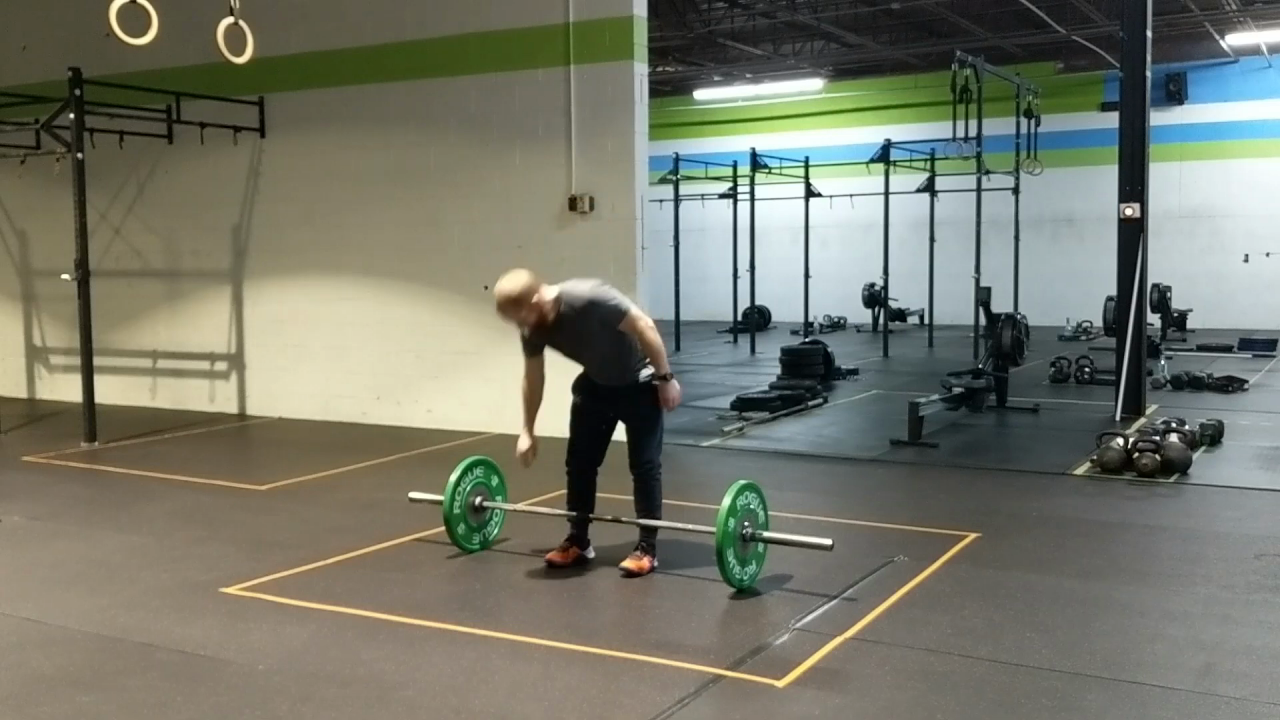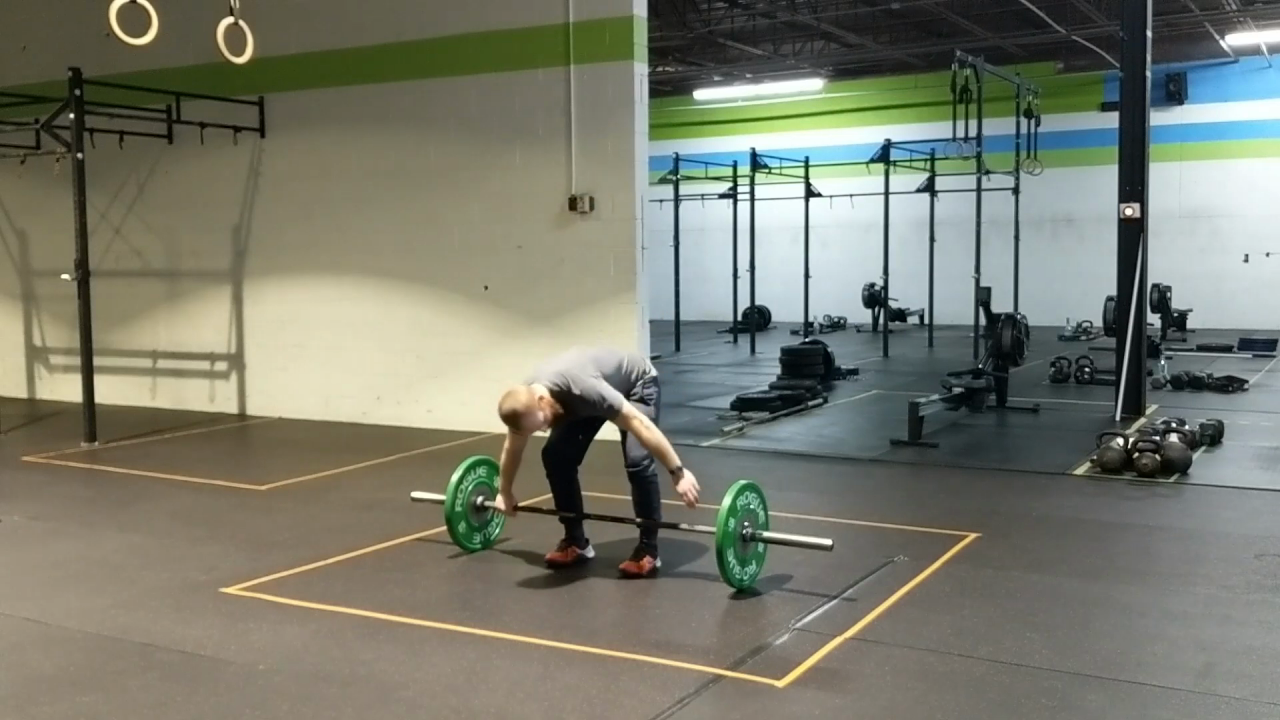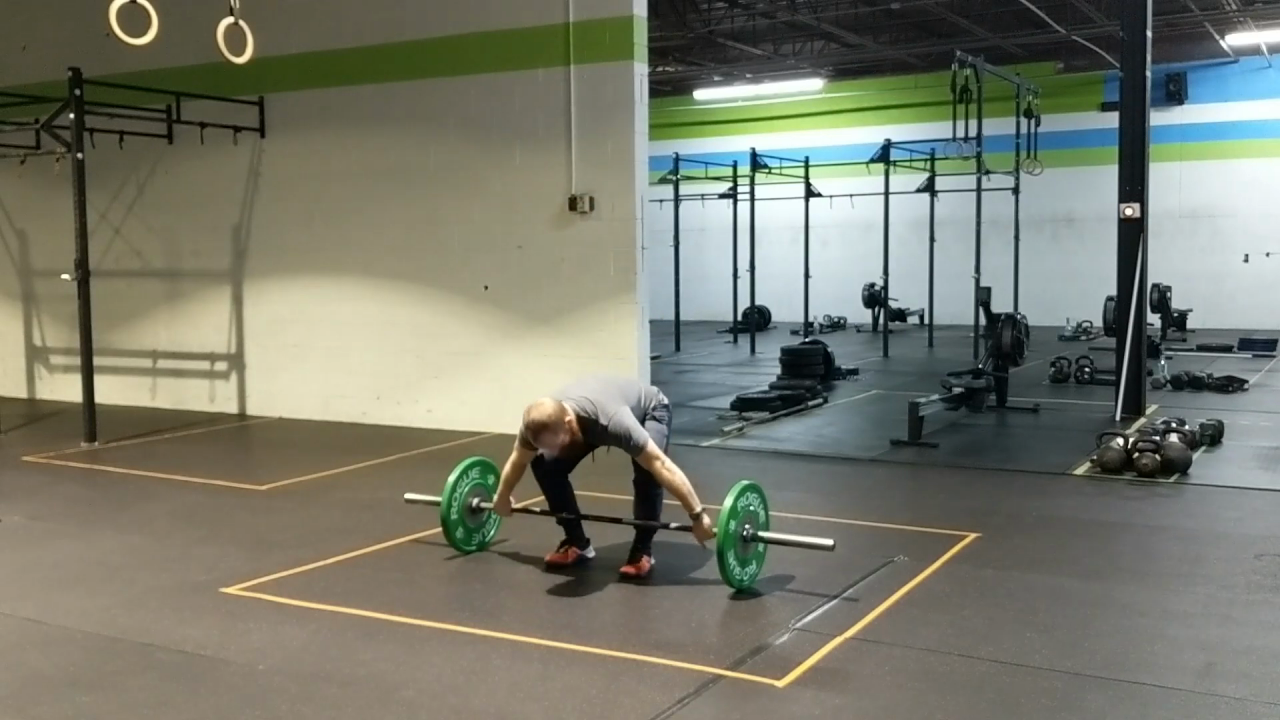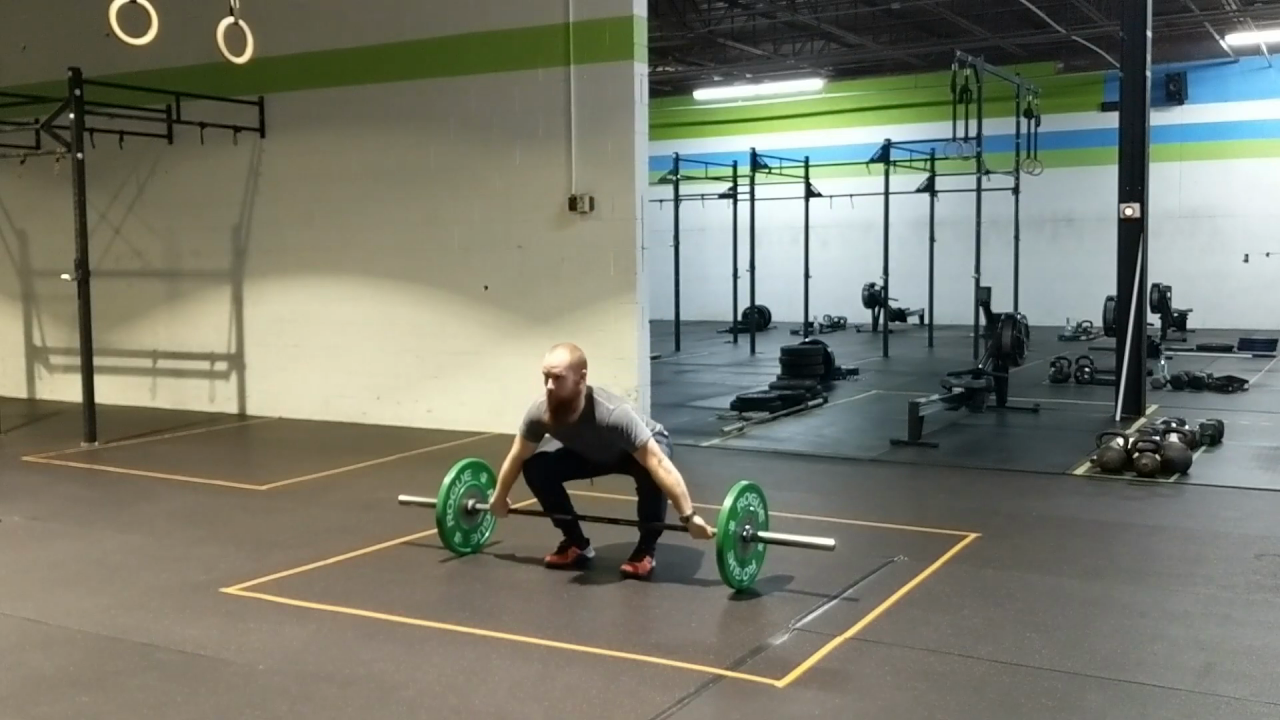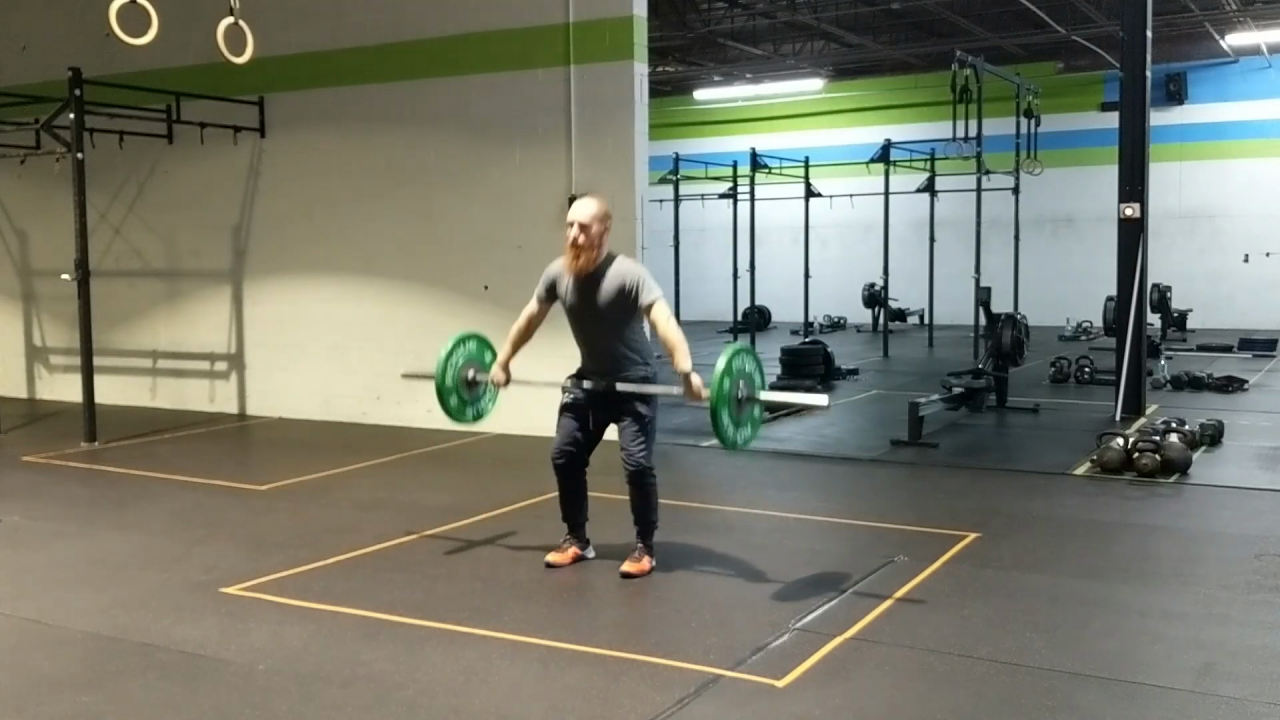
dt=1s
person 1, frame 1
left shoulder: (588, 297)
right shoulder: (533, 328)
left elbow: (643, 327)
right elbow: (533, 378)
left wrist: (665, 379)
right wrist: (527, 431)
left hip: (640, 383)
right hip: (595, 387)
left knee: (644, 462)
right knee: (579, 460)
left ankle: (647, 548)
right ankle: (578, 541)
person 1, frame 2
left shoulder: (582, 388)
right shoulder: (524, 404)
left elbow: (639, 425)
right elbow: (513, 448)
left wrist: (679, 472)
right wrist: (505, 493)
left hip: (636, 381)
left knee: (637, 461)
right knee: (555, 457)
left ankle: (648, 550)
right ankle: (576, 542)
person 1, frame 3
left shoulder: (612, 420)
right shoulder: (539, 422)
left elbow: (663, 466)
right elbow: (518, 461)
left wrist: (698, 515)
right wrist: (502, 497)
left hip: (649, 409)
left knee: (648, 471)
right knee: (543, 464)
left ankle: (642, 550)
right ankle: (577, 543)
person 1, frame 4
left shoulder: (613, 414)
right shoulder: (539, 413)
left elbow: (659, 465)
right elbow: (517, 457)
left wrist: (689, 516)
right wrist: (499, 497)
left hip: (648, 447)
left knee: (650, 474)
right knee: (535, 468)
left ankle: (646, 551)
right ankle: (576, 544)
person 1, frame 5
left shoulder: (628, 273)
right shoulder: (558, 271)
left elbow: (664, 322)
right elbow: (530, 317)
left wrist: (686, 374)
right wrist: (502, 361)
left hip: (634, 382)
right hip: (589, 380)
left knee: (637, 462)
right knee: (565, 458)
left ankle: (645, 549)
right ankle: (577, 541)
